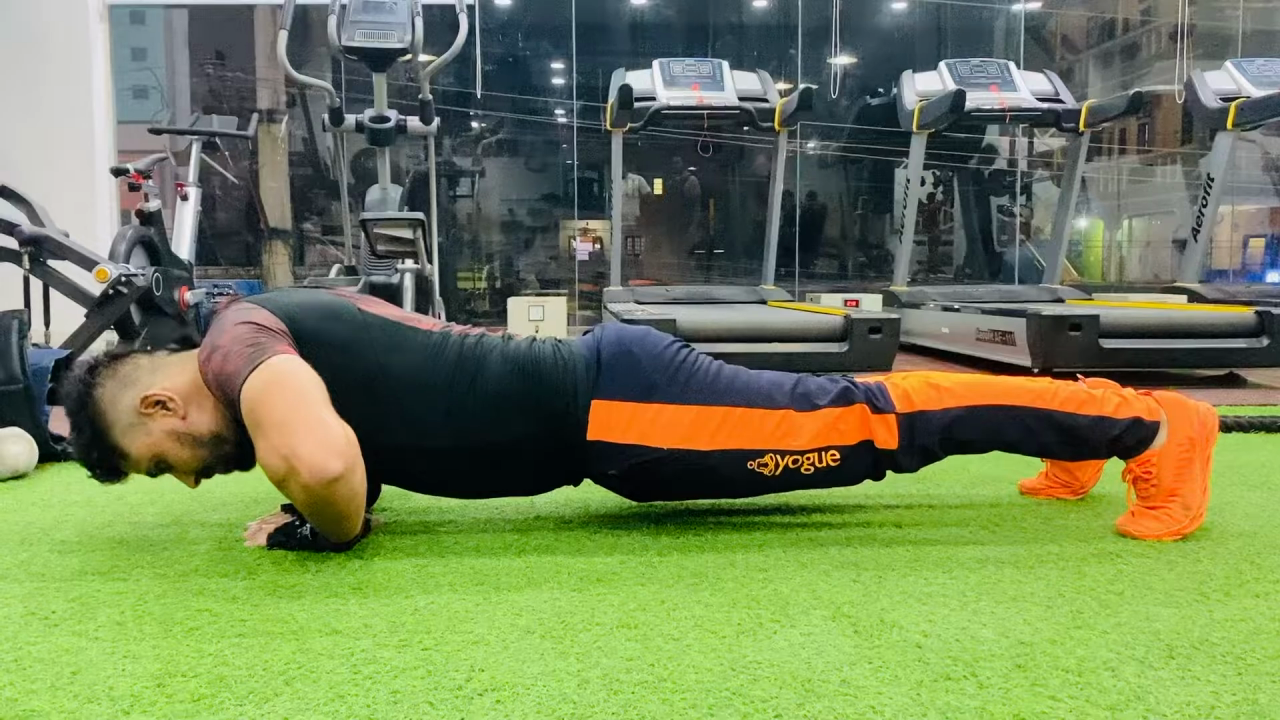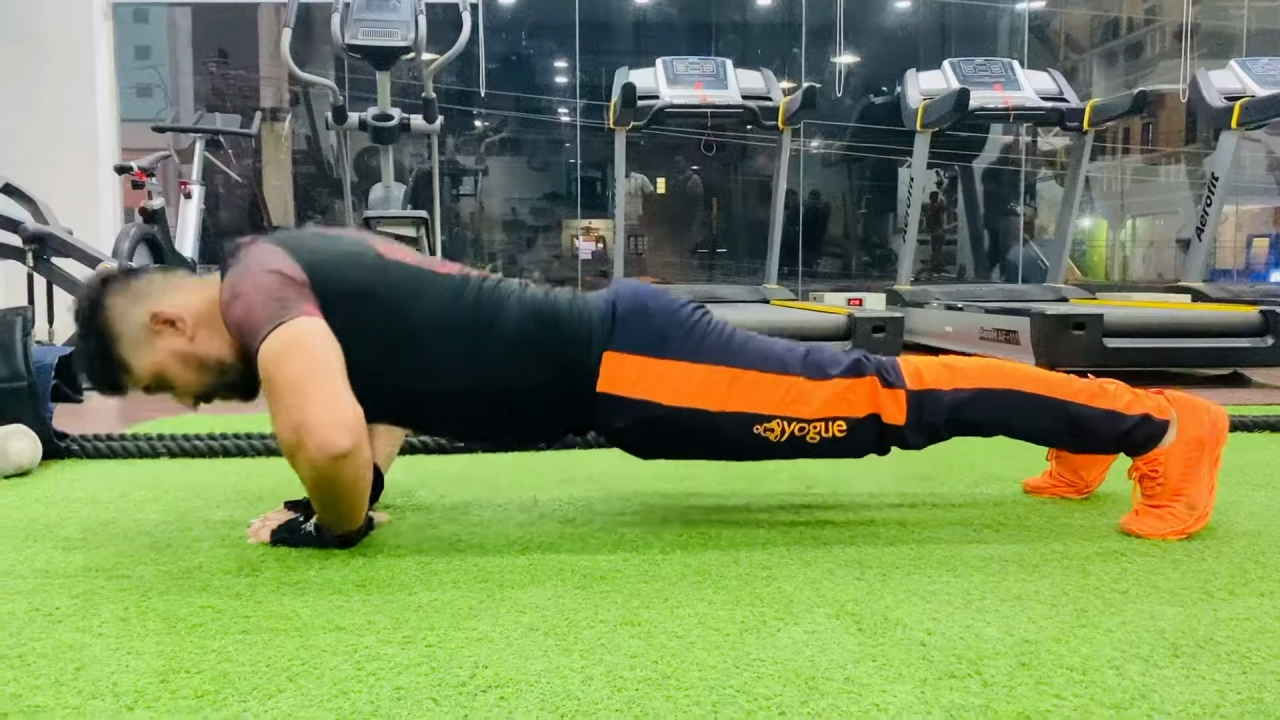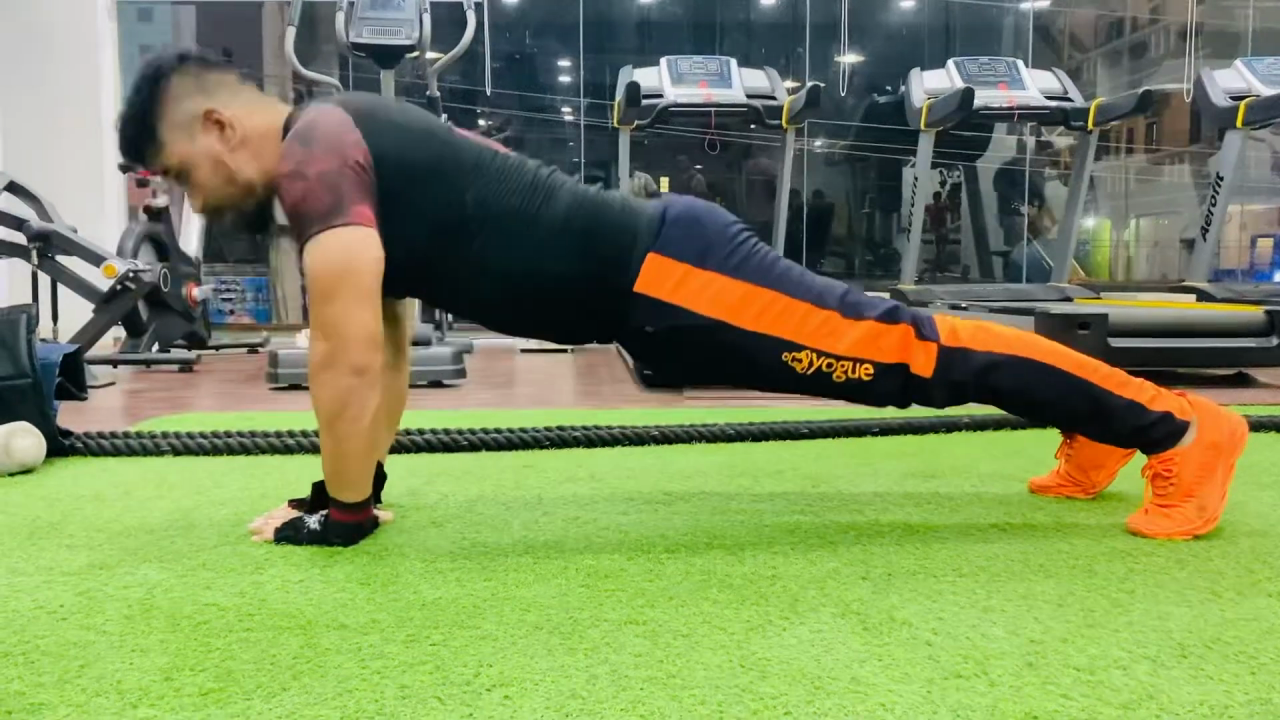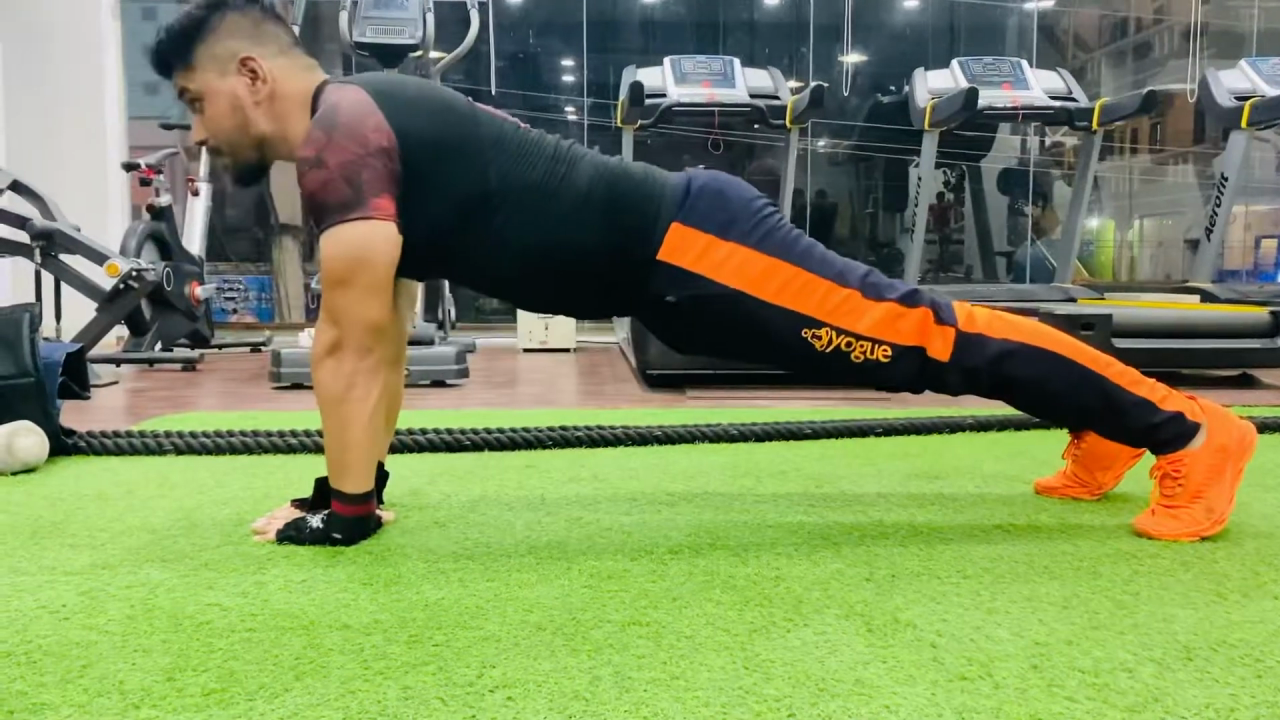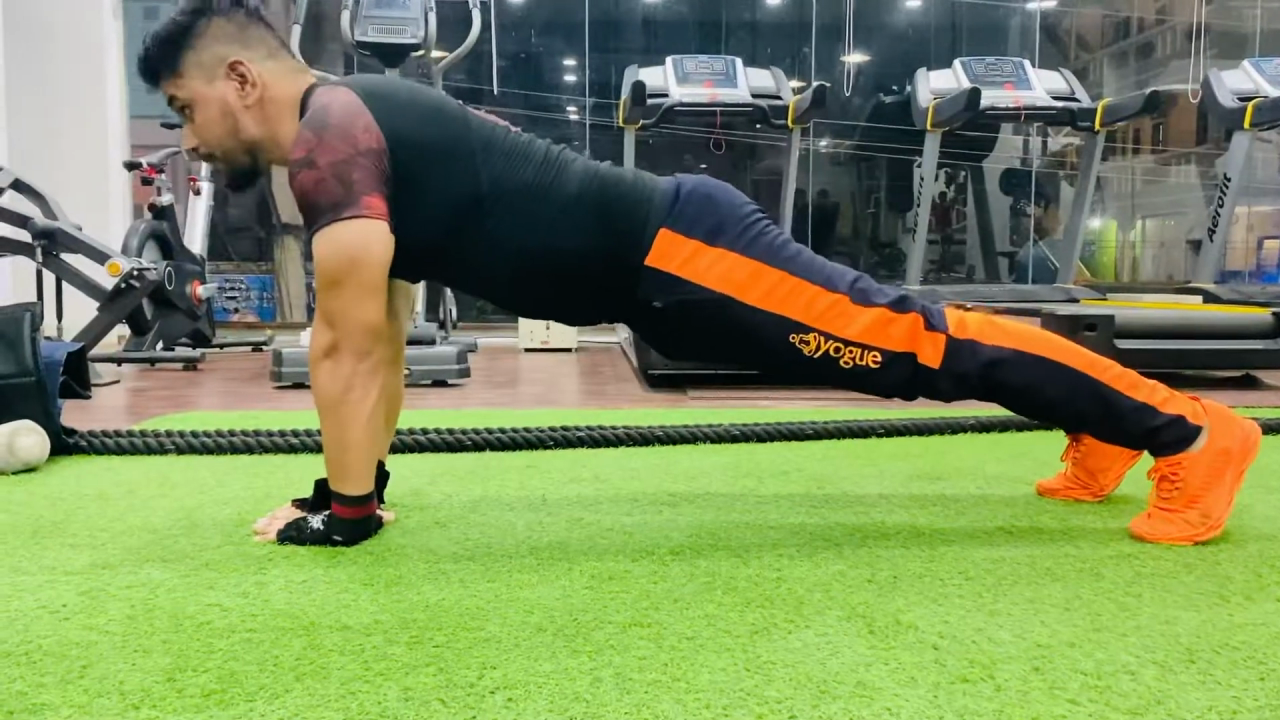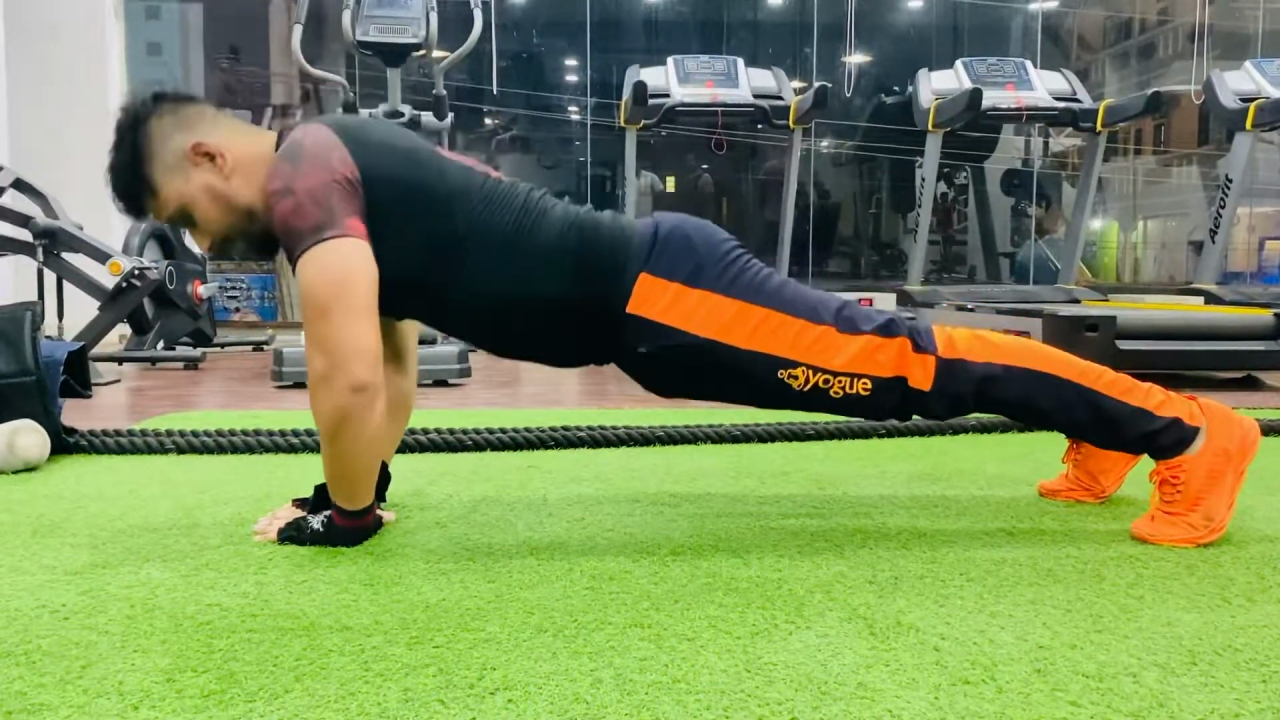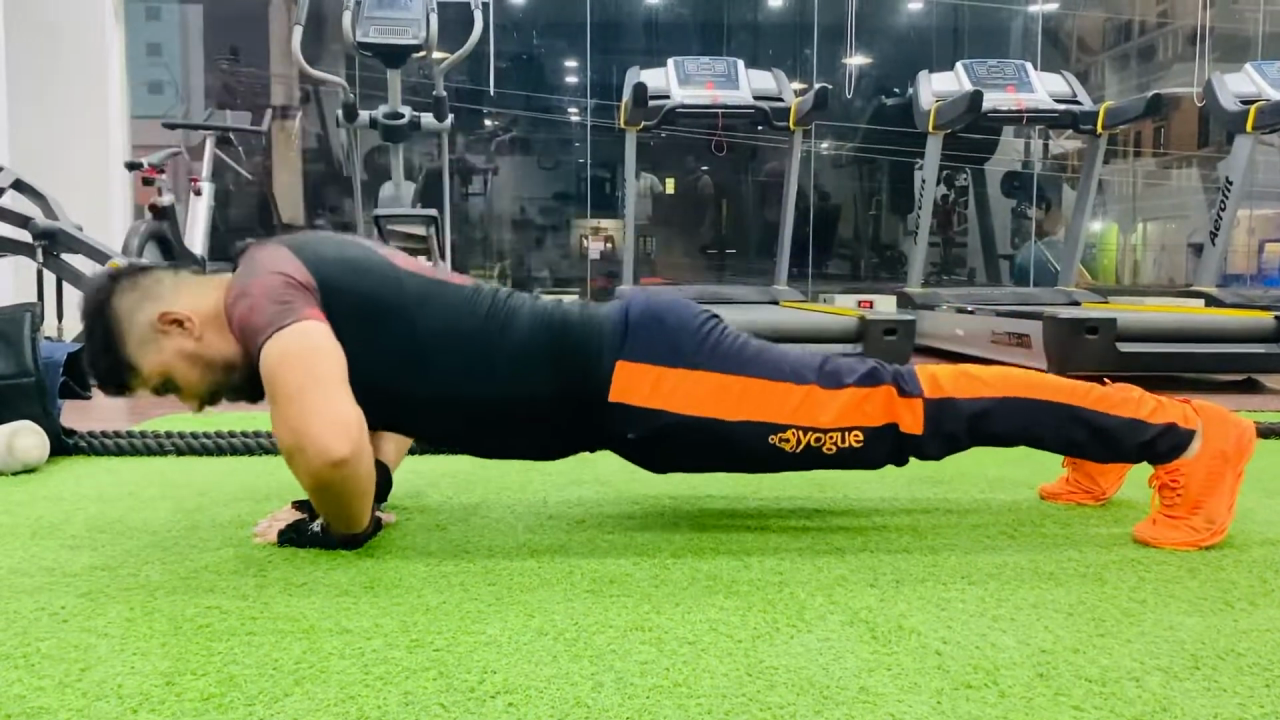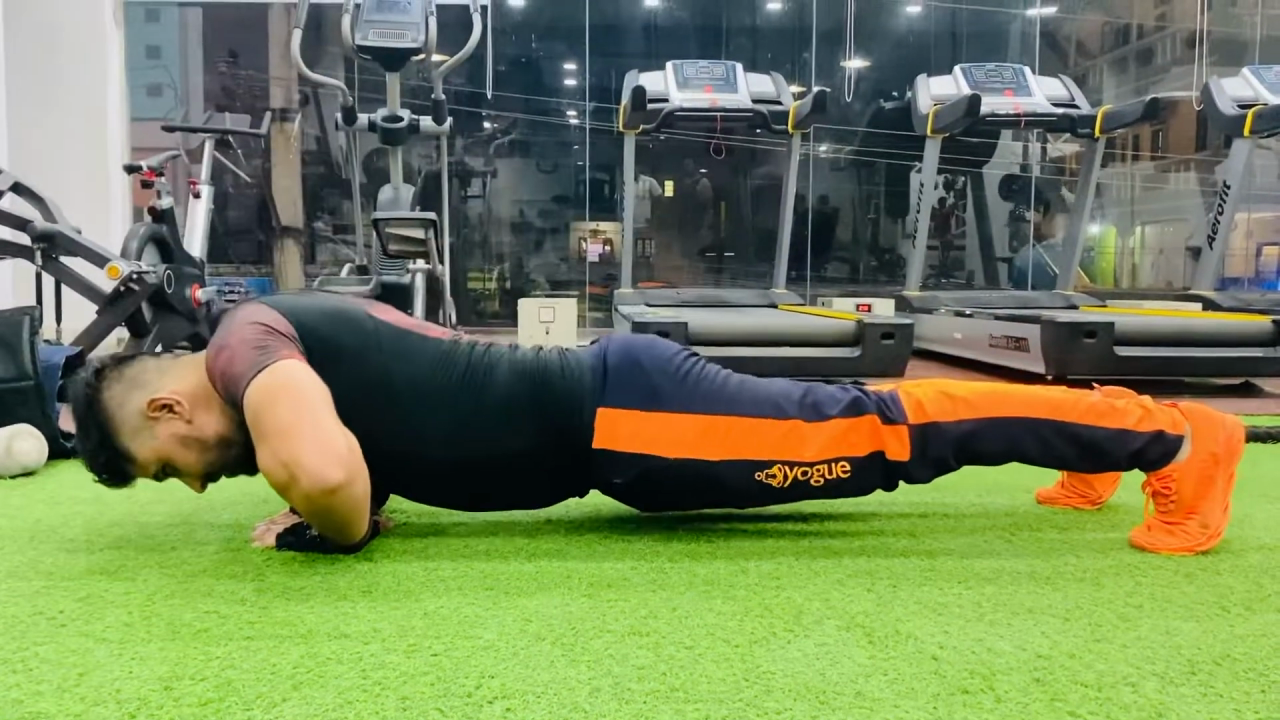
dt=0.3s
person 1, frame 1
left shoulder: (234, 346)
right shoulder: (276, 326)
left elbow: (321, 458)
left wrist: (332, 528)
right wrist: (344, 490)
left hip: (602, 414)
right hip: (595, 382)
left knee: (865, 427)
right knee: (832, 410)
left ankle: (1147, 424)
right ankle: (1073, 405)
person 1, frame 2
left shoulder: (253, 284)
right shoulder: (294, 269)
left elbow: (331, 436)
left wrist: (338, 514)
right wrist: (352, 478)
left hip: (619, 364)
right hip: (608, 346)
left knee: (876, 397)
right knee: (848, 392)
left ankle: (1159, 425)
right ankle: (1082, 413)
person 1, frame 3
left shoulder: (311, 155)
right shoulder: (343, 140)
left elbow: (349, 360)
right elbow: (387, 340)
left wrist: (341, 507)
right wrist: (360, 466)
left hip: (660, 277)
right hip: (647, 271)
left knee: (899, 352)
right knee: (888, 348)
left ankle: (1175, 431)
right ankle: (1098, 431)
person 1, frame 4
left shoulder: (339, 134)
right shoulder: (359, 127)
left elbow: (349, 344)
right elbow: (383, 332)
left wrist: (343, 507)
right wrist: (359, 476)
left hip: (686, 247)
right hip: (668, 259)
left knee: (922, 337)
right knee: (904, 337)
left ankle: (1188, 434)
right ankle: (1104, 432)
person 1, frame 5
left shoulder: (328, 134)
right shoulder: (351, 128)
left elbow: (347, 345)
right elbow: (379, 334)
left wrist: (347, 508)
right wrist: (362, 471)
left hip: (672, 254)
right hip: (660, 256)
left knee: (914, 345)
right knee: (900, 345)
left ankle: (1188, 435)
right ankle: (1104, 431)
person 1, frame 6
left shoulder: (299, 174)
right shoulder: (333, 169)
left elbow: (348, 371)
right elbow: (393, 338)
left wrist: (345, 507)
right wrist: (366, 474)
left hip: (656, 295)
right hip: (645, 290)
left knee: (904, 368)
right knee: (886, 363)
left ankle: (1188, 432)
right ankle: (1103, 444)
person 1, frame 7
left shoulder: (261, 288)
right shoulder: (305, 275)
left elbow: (329, 442)
left wrist: (340, 522)
right wrist: (367, 480)
left hip: (628, 380)
right hip: (621, 351)
left knee: (890, 412)
right knee: (859, 403)
left ankle: (1180, 435)
right ankle: (1101, 433)
person 1, frame 8
left shoulder: (243, 343)
right shoulder: (287, 331)
left elbow: (321, 466)
left wrist: (343, 529)
right wrist: (356, 493)
left hip: (614, 421)
right hip: (606, 396)
left knee: (878, 436)
right knee: (846, 422)
left ankle: (1174, 439)
right ankle: (1096, 424)
